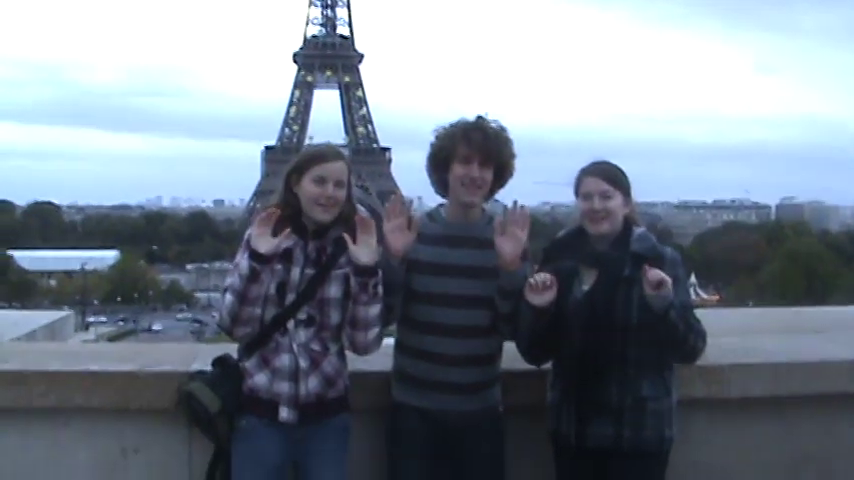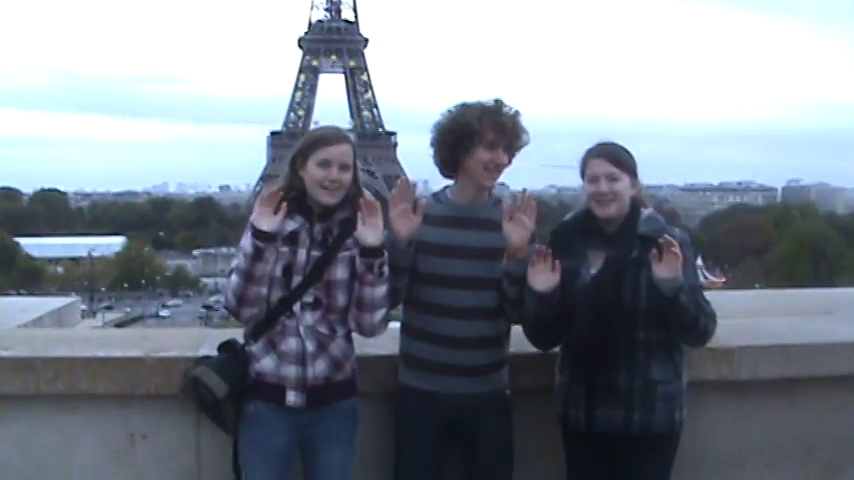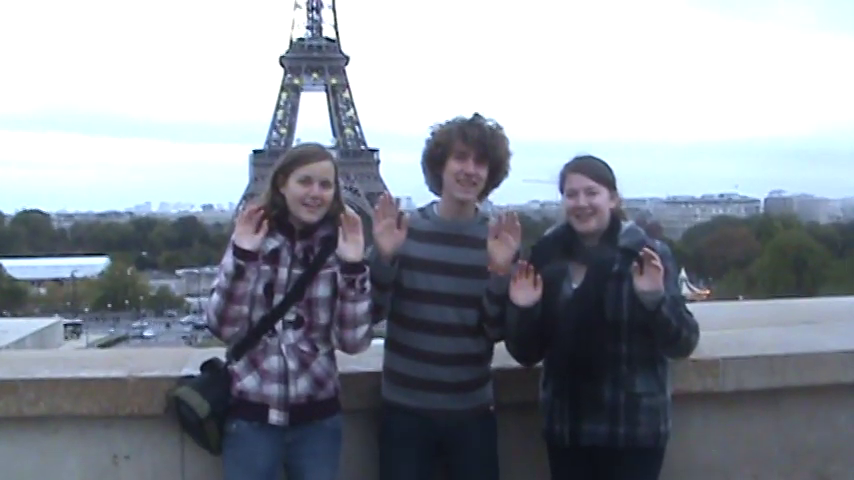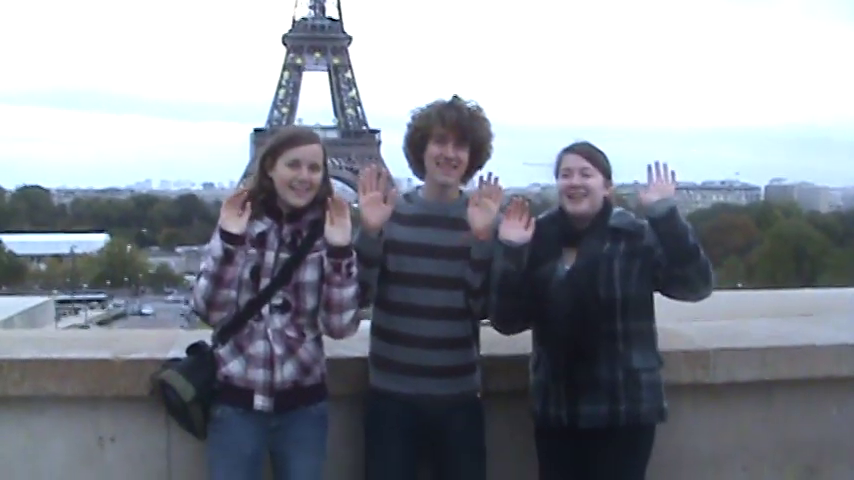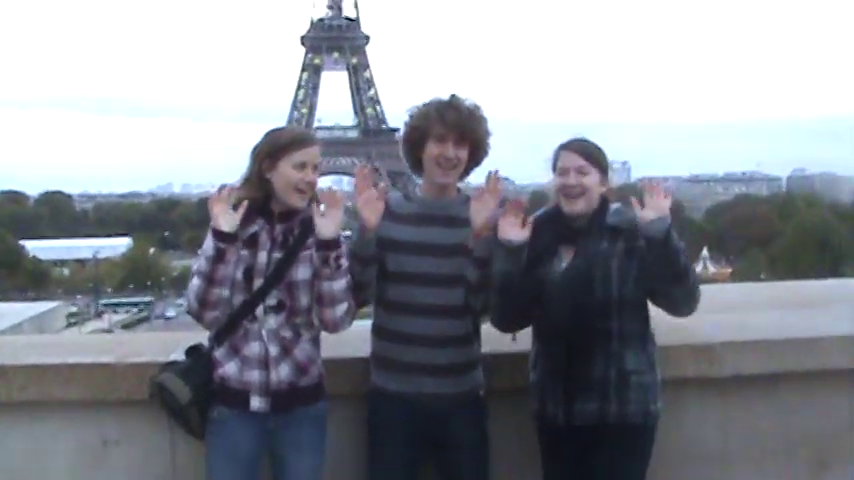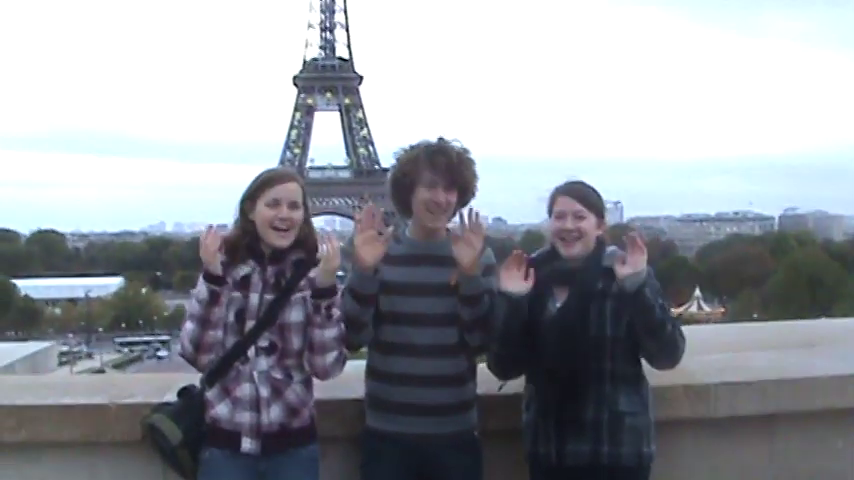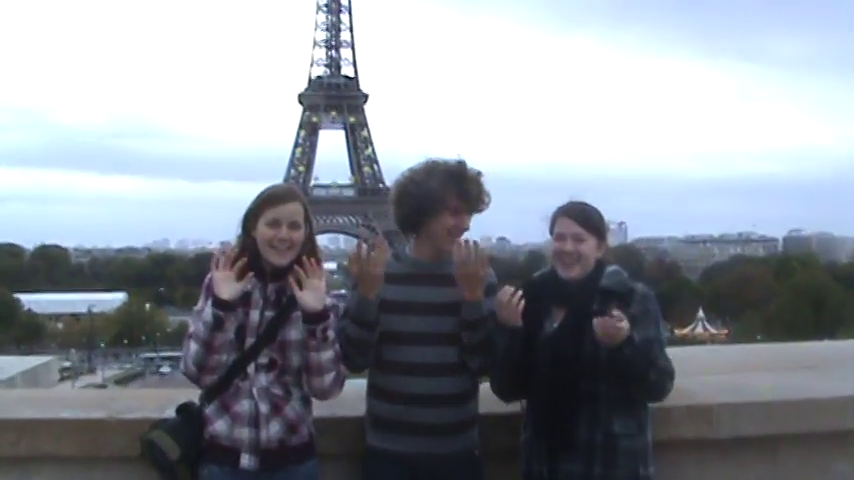
dt=0.7s
person 1, frame 1
left shoulder: (507, 239)
right shoulder: (412, 233)
left elbow: (510, 327)
left wrist: (511, 265)
right wrist: (394, 258)
left hip: (480, 408)
right hip: (414, 405)
person 1, frame 2
left shoulder: (513, 221)
right shoulder: (419, 214)
left elbow: (515, 313)
right elbow: (390, 297)
left wrist: (518, 251)
right wrist: (400, 241)
left hip: (488, 392)
right hip: (421, 390)
person 1, frame 3
left shoulder: (498, 239)
right shoulder: (404, 229)
left elbow: (497, 331)
right elbow: (373, 312)
left wrist: (501, 269)
right wrist: (383, 256)
left hip: (472, 409)
right hip: (405, 406)
person 1, frame 4
left shoulder: (484, 220)
right shoulder: (390, 214)
left elbow: (484, 306)
left wrist: (483, 237)
right wrist: (370, 232)
left hip: (459, 395)
right hip: (391, 393)
person 1, frame 5
left shoulder: (483, 218)
right shoulder: (387, 211)
left elbow: (484, 305)
right elbow: (357, 295)
left wrist: (483, 236)
right wrist: (368, 231)
left hip: (461, 393)
right hip: (392, 392)
person 1, frame 6
left shoulder: (478, 256)
right shoulder: (379, 253)
left elbow: (481, 341)
right elbow: (353, 337)
left wrist: (470, 274)
right wrist: (364, 270)
left hip: (456, 434)
right hip: (387, 434)
person 1, frame 7
left shoulder: (477, 274)
right shoulder: (378, 272)
left elbow: (482, 364)
right elbow: (355, 361)
left wrist: (473, 297)
right wrist: (366, 294)
left hip: (457, 452)
right hip: (388, 451)
person 2, frame 1
left shoulder: (351, 249)
right shoulder: (263, 238)
left elbow: (363, 343)
right elbow: (235, 327)
left wrist: (367, 271)
right wrist: (256, 259)
left hip: (326, 418)
right hip: (261, 414)
person 2, frame 2
left shoulder: (357, 230)
right shoulder: (270, 219)
left elbow: (371, 324)
right elbow: (241, 310)
left wrist: (372, 251)
right wrist: (260, 238)
left hip: (334, 402)
right hip: (269, 398)
person 2, frame 3
left shoulder: (339, 248)
right shoulder: (253, 239)
left elbow: (353, 341)
right elbow: (224, 328)
left wrist: (354, 267)
right wrist: (241, 256)
left hip: (317, 419)
right hip: (252, 416)
person 2, frame 4
left shoulder: (326, 231)
right shoulder: (240, 223)
left elbow: (340, 325)
right elbow: (212, 312)
left wrist: (340, 251)
right wrist: (229, 240)
left hip: (303, 404)
right hip: (237, 401)
person 2, frame 5
left shoulder: (317, 230)
right shoulder: (233, 224)
left elbow: (335, 320)
right elbow: (206, 314)
left wrist: (329, 244)
right wrist: (221, 240)
left hip: (301, 403)
right hip: (234, 402)
person 2, frame 6
left shoulder: (312, 274)
right shoulder: (224, 265)
left elbow: (327, 366)
right elbow: (198, 355)
left wrist: (325, 290)
right wrist: (213, 280)
left hip: (293, 446)
right hip: (226, 444)
person 2, frame 7
left shoulder: (314, 293)
right shoulder: (223, 283)
left elbow: (326, 387)
right elbow: (200, 374)
left wrist: (316, 315)
right wrist: (221, 305)
person 3, frame 1
left shoulder: (658, 260)
right shoulder: (560, 259)
left elbow: (690, 350)
right elbow: (535, 353)
left wrist: (664, 303)
right wrist: (536, 310)
left hip: (640, 433)
right hip: (573, 429)
person 3, frame 2
left shoulder: (666, 242)
right shoulder: (567, 243)
left elbow: (700, 332)
right elbow: (545, 338)
left wrist: (673, 286)
right wrist: (540, 295)
left hip: (650, 416)
right hip: (582, 414)
person 3, frame 3
left shoulder: (647, 255)
right shoulder: (549, 257)
left elbow: (683, 344)
right elbow: (527, 353)
left wrist: (655, 298)
right wrist: (522, 309)
left hip: (633, 429)
right hip: (566, 427)
person 3, frame 4
left shoulder: (637, 238)
right shoulder: (540, 241)
left elbow: (696, 285)
right elbow: (507, 320)
left wrist: (666, 215)
right wrist: (509, 254)
left hip: (624, 409)
right hip: (556, 410)
person 3, frame 5
left shoulder: (632, 236)
right shoulder: (538, 237)
left elbow: (682, 303)
right elbow: (507, 320)
left wrist: (661, 233)
right wrist: (508, 252)
left hip: (623, 406)
right hip: (555, 407)
person 3, frame 6
left shoulder: (628, 278)
right shoulder: (532, 277)
left elbow: (667, 355)
right elbow: (504, 366)
left wrist: (638, 289)
right wrist: (511, 302)
left hip: (618, 449)
right hip: (549, 448)
person 3, frame 7
left shoulder: (631, 300)
right shoulder: (533, 299)
left elbow: (658, 386)
right elbow: (508, 389)
left wrist: (626, 344)
right wrist: (508, 330)
